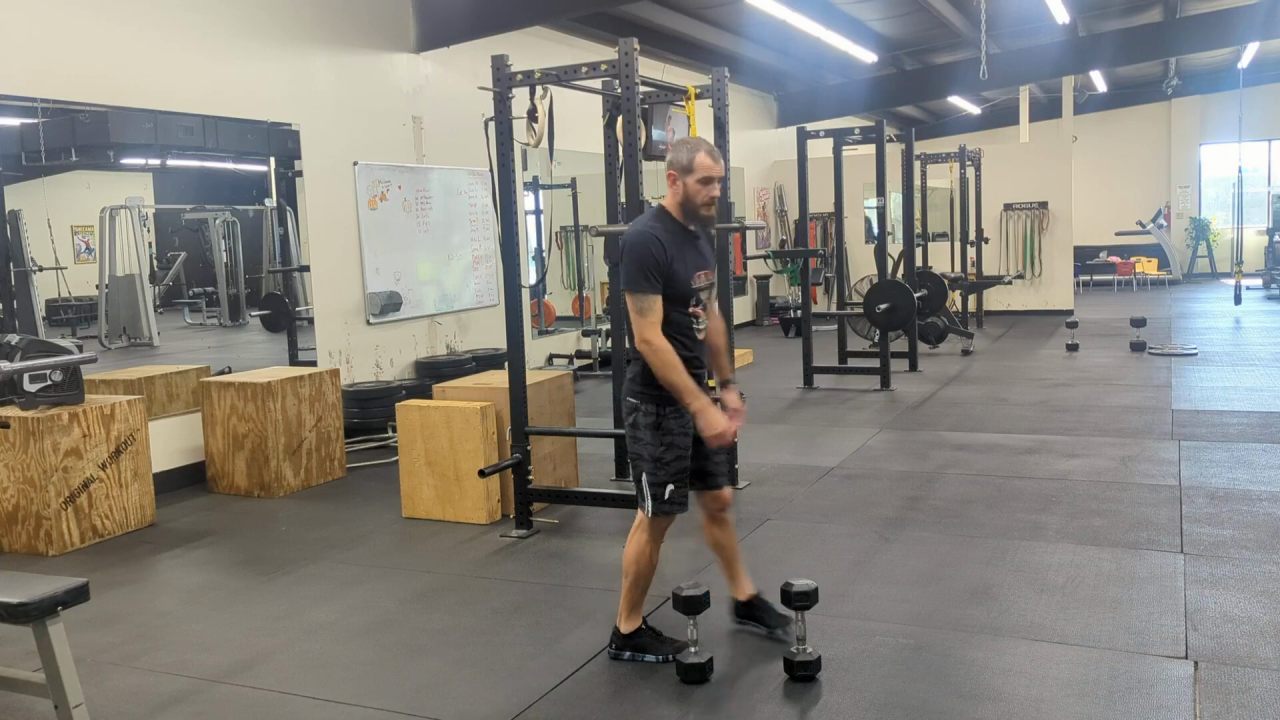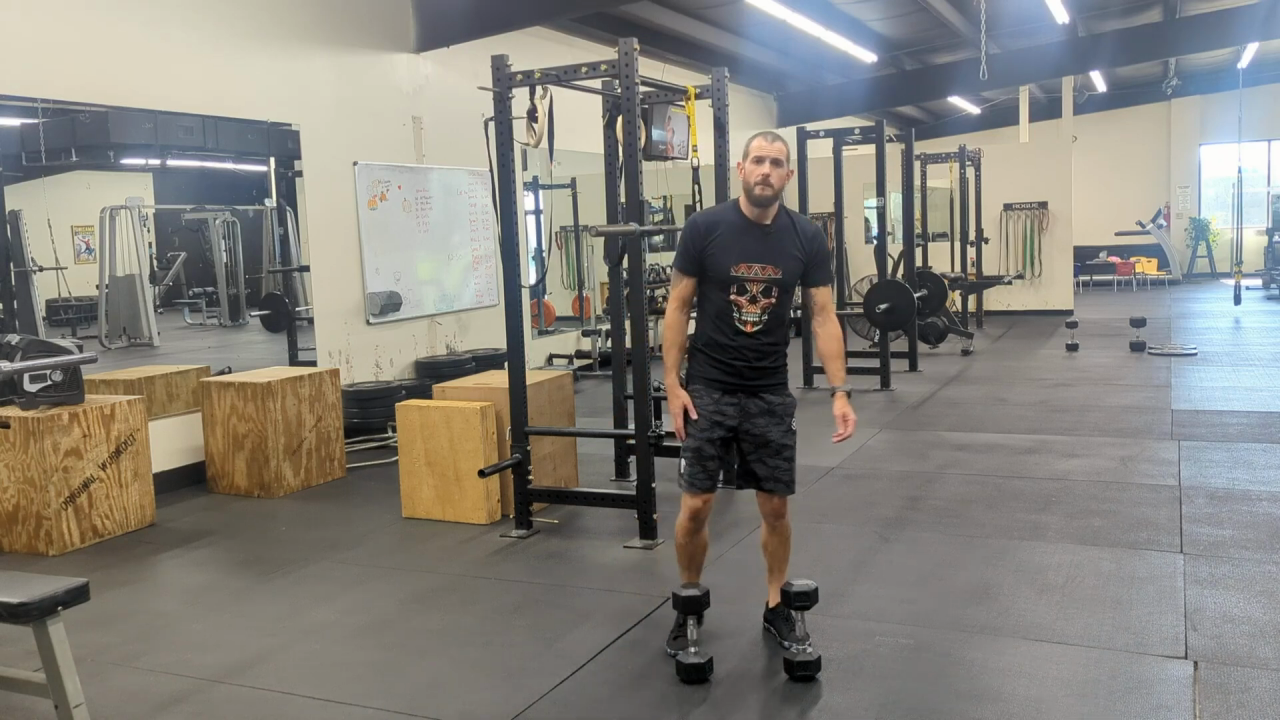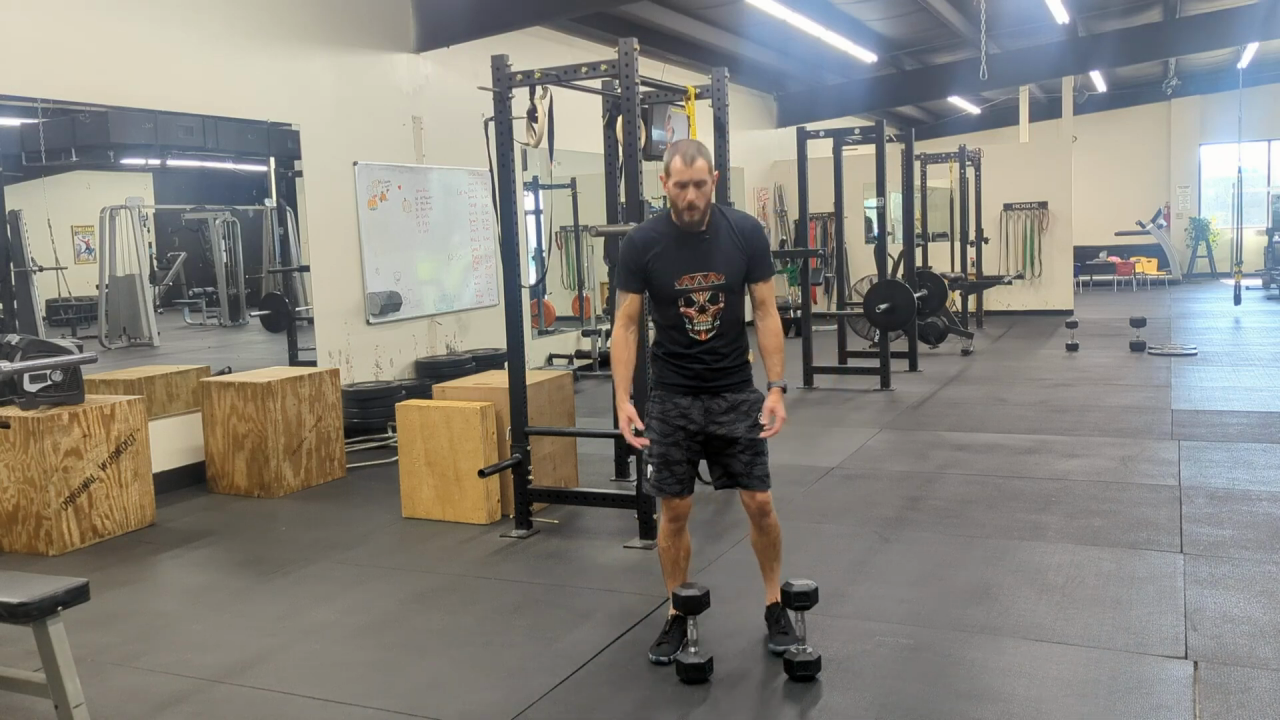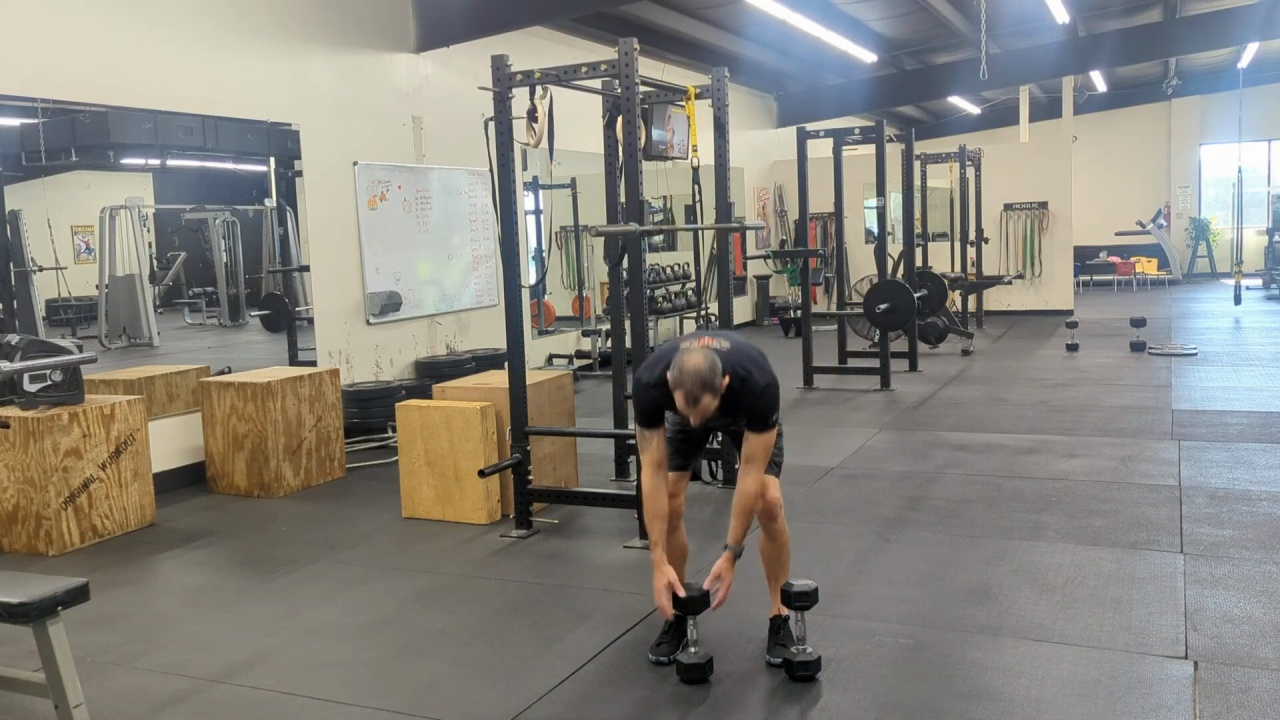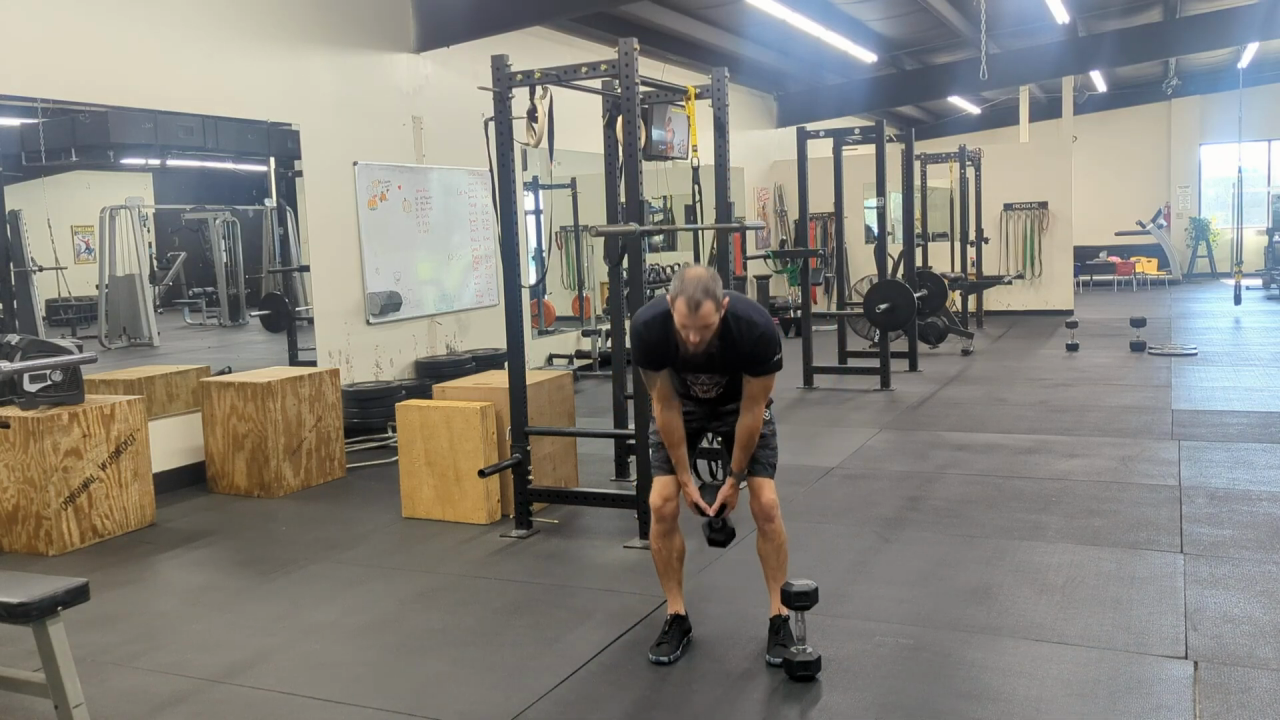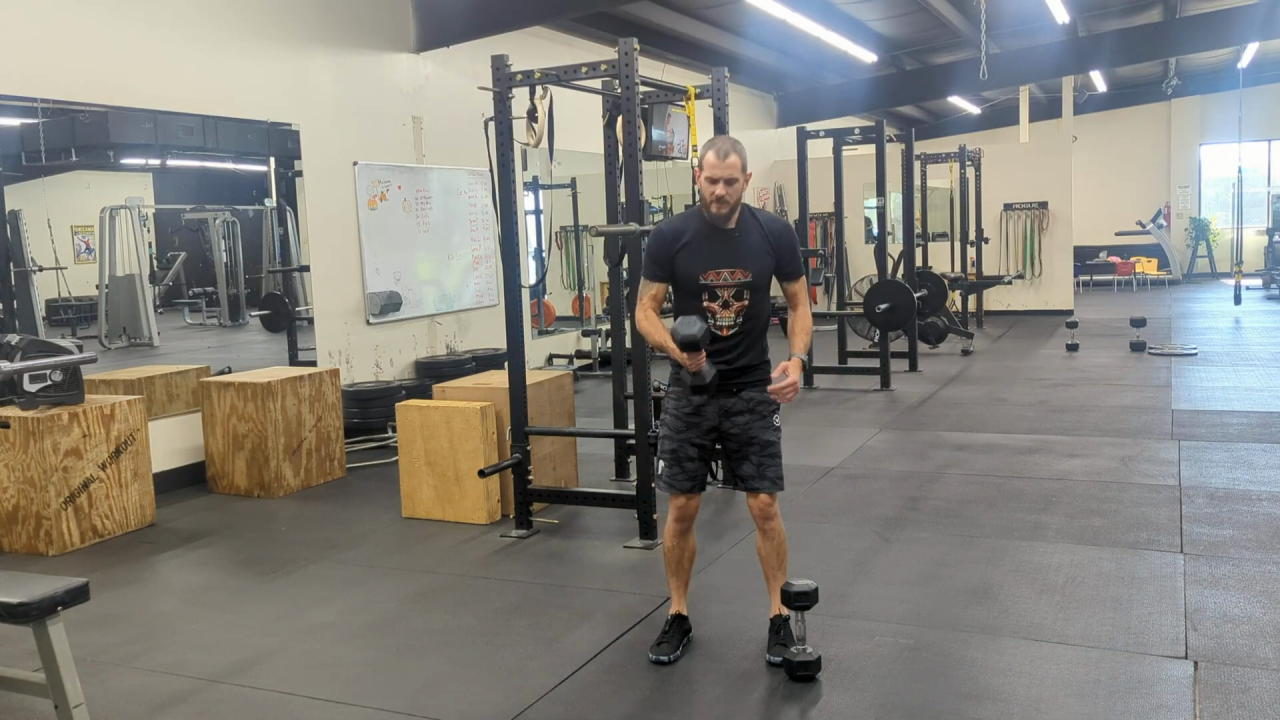
dt=0.7s
person 1, frame 1
left shoulder: (703, 235)
right shoulder: (646, 241)
right elbow: (651, 339)
left wrist: (727, 385)
right wrist: (700, 410)
left hip: (697, 396)
right hip: (659, 405)
left knee: (719, 501)
right knee: (656, 518)
left ankle: (745, 598)
right ankle: (628, 632)
person 1, frame 2
left shoulder: (807, 237)
right shoulder: (705, 227)
left elbow: (823, 318)
right elbow: (677, 308)
left wrist: (840, 392)
right wrist: (673, 384)
left hip: (770, 393)
right hip: (709, 389)
left knee: (775, 508)
right knee: (695, 506)
left ankle: (775, 605)
person 1, frame 3
left shoulder: (745, 232)
right shoulder: (641, 243)
left elbow: (766, 313)
right elbow: (626, 325)
left wrist: (776, 387)
right wrist: (622, 400)
left hip: (737, 393)
right hip: (671, 396)
left knee: (759, 504)
right knee: (674, 511)
left ankle: (776, 606)
right ankle: (678, 615)
person 1, frame 4
left shoulder: (758, 383)
right shoulder: (650, 381)
left elbow: (751, 475)
right elbow: (652, 472)
left wrist: (731, 555)
right wrist: (659, 561)
left hip: (746, 413)
right hip: (684, 405)
left knee: (769, 502)
right knee: (670, 499)
left ankle: (779, 616)
right ankle: (677, 616)
person 1, frame 5
left shoulder: (756, 327)
right shoulder: (647, 327)
left elbow: (752, 409)
right elbow: (665, 405)
left wrist: (735, 479)
right wrist: (685, 479)
left hip: (739, 403)
right hip: (682, 403)
left knee: (765, 505)
right knee: (662, 505)
left ankle: (779, 618)
right ankle: (676, 618)
person 1, frame 6
left shoulder: (774, 233)
right shoulder: (670, 236)
left elbow: (799, 302)
right elbow: (645, 309)
left wrist: (797, 360)
right wrist: (675, 349)
left hip: (753, 392)
right hip: (689, 393)
left knee: (765, 507)
right knee: (682, 509)
left ankle: (780, 615)
right ankle: (678, 616)
